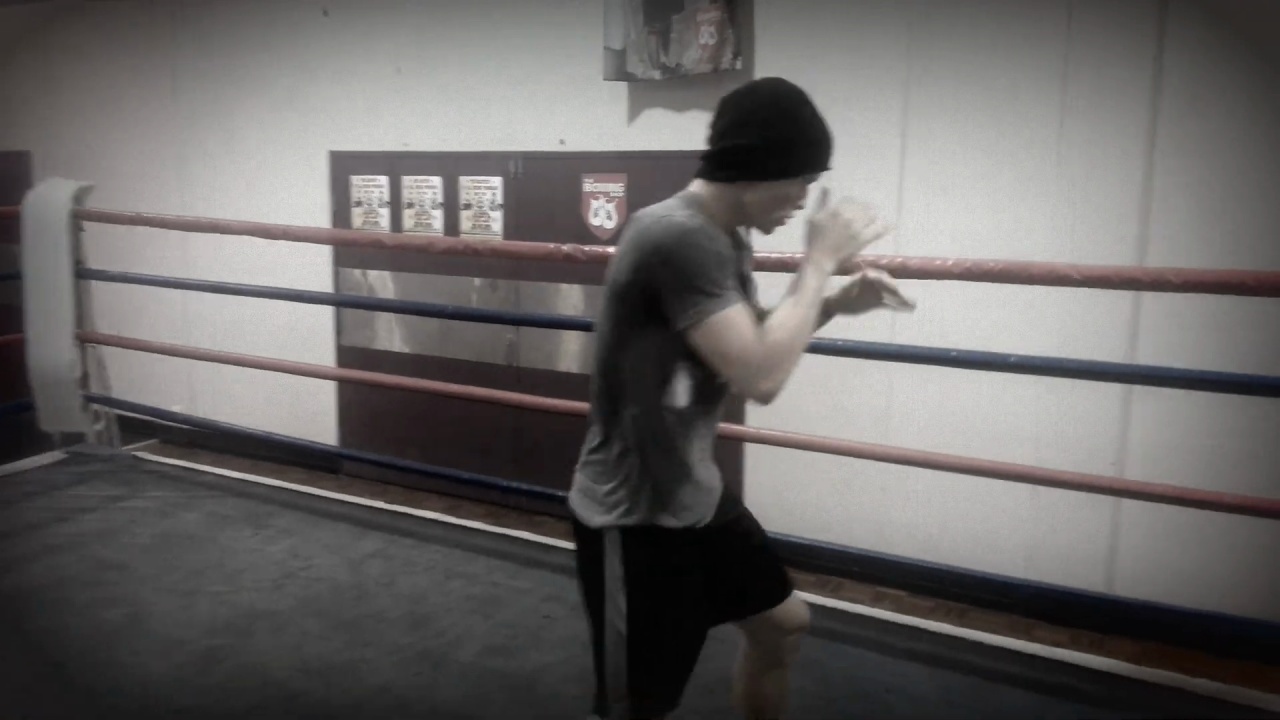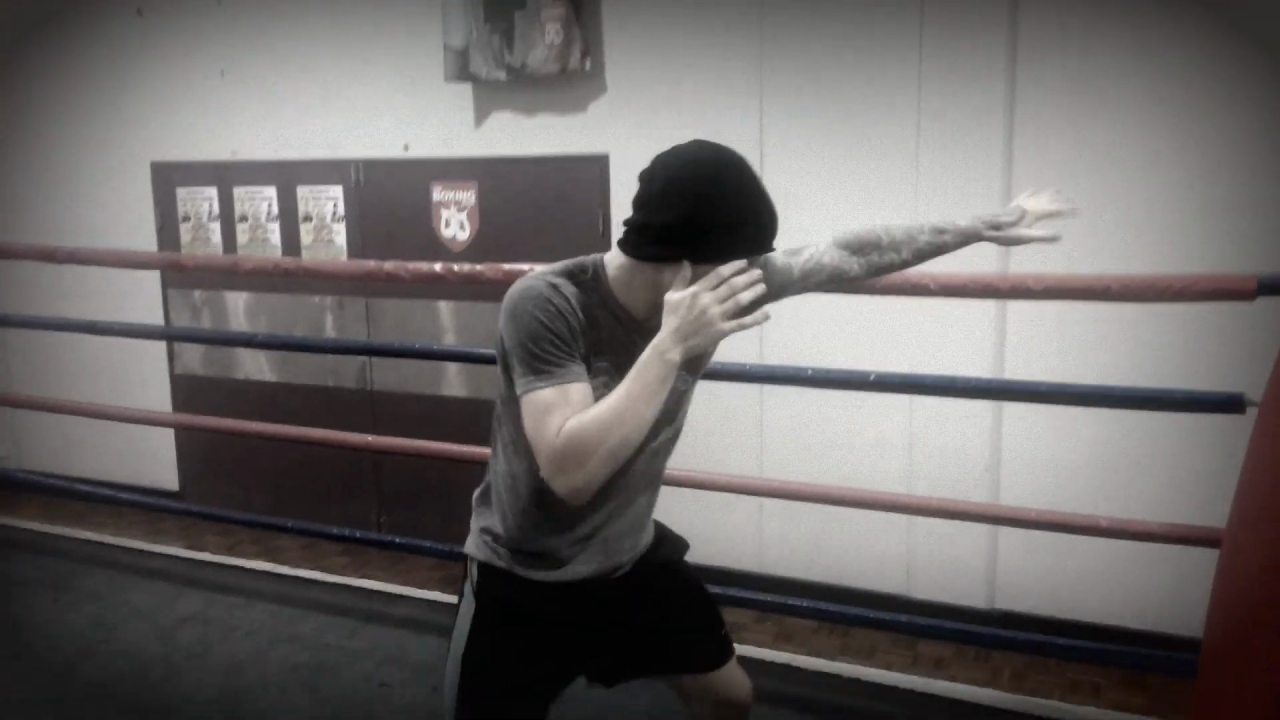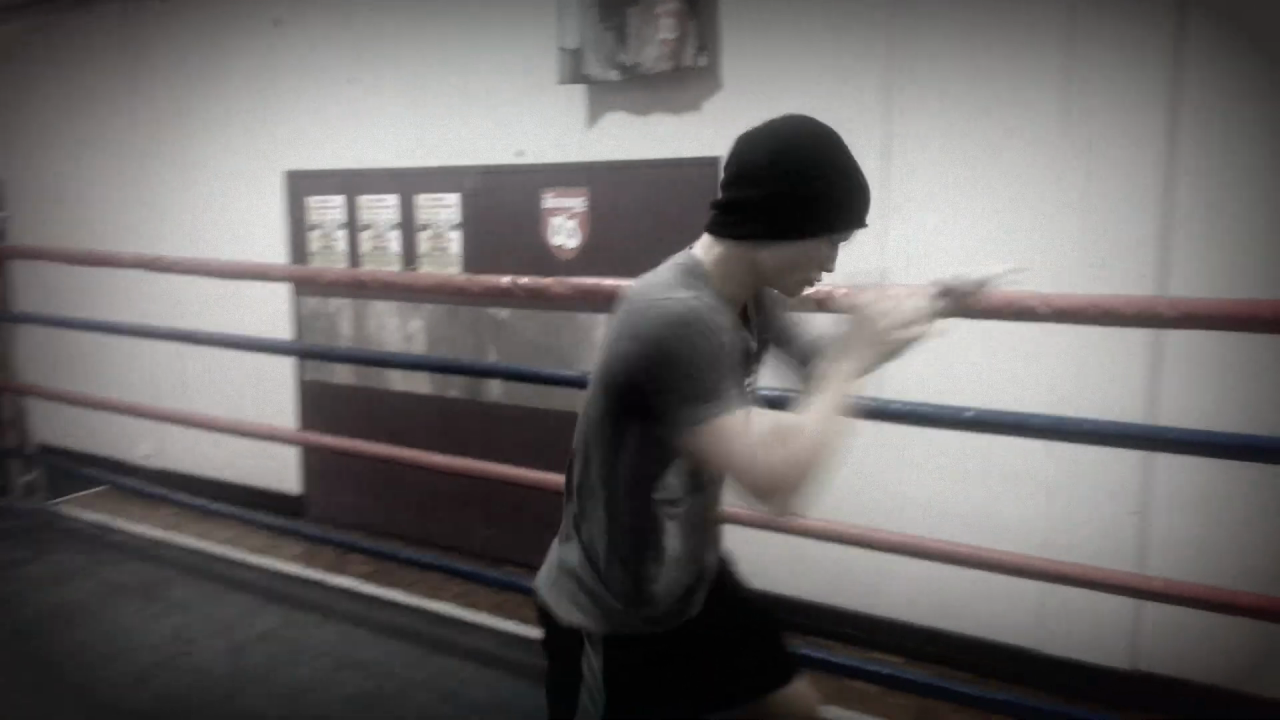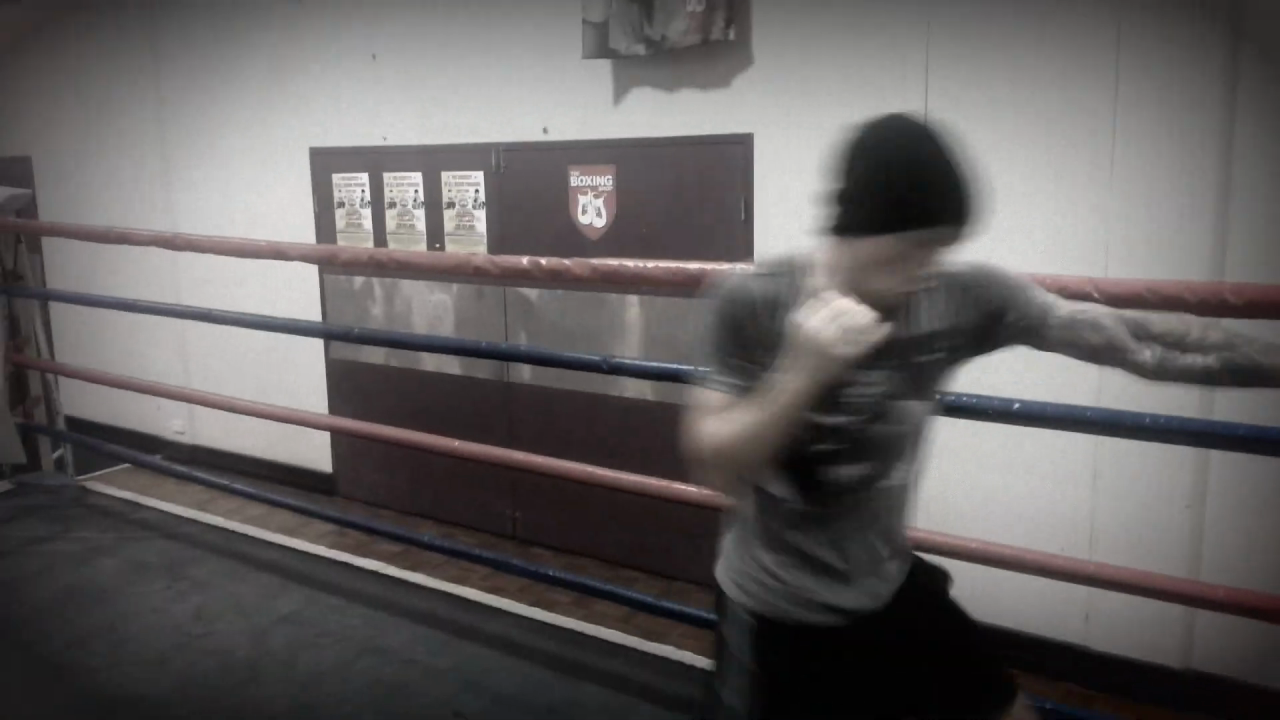
dt=1s
person 1, frame 1
left shoulder: (721, 236)
right shoulder: (673, 237)
left elbow: (744, 341)
right elbow: (759, 375)
left wrist: (834, 302)
right wrist: (818, 263)
left hip: (696, 496)
right hip: (634, 516)
left knee: (782, 622)
person 1, frame 2
left shoulder: (716, 287)
right shoulder: (546, 304)
left elbow: (843, 259)
right elbow: (569, 470)
left wrist: (986, 227)
right wrist: (670, 344)
left hip: (630, 558)
right hip: (528, 576)
person 1, frame 3
left shoulder: (746, 291)
right shoulder: (678, 318)
left elbow: (814, 361)
right elbow: (777, 483)
right wrist: (853, 356)
left hip: (686, 581)
right hip: (613, 614)
person 1, frame 4
left shoulder: (965, 296)
right shoulder: (753, 301)
left elbow: (1127, 341)
right elbow: (716, 466)
right wrist: (802, 369)
left hip: (883, 588)
right hip: (780, 611)
